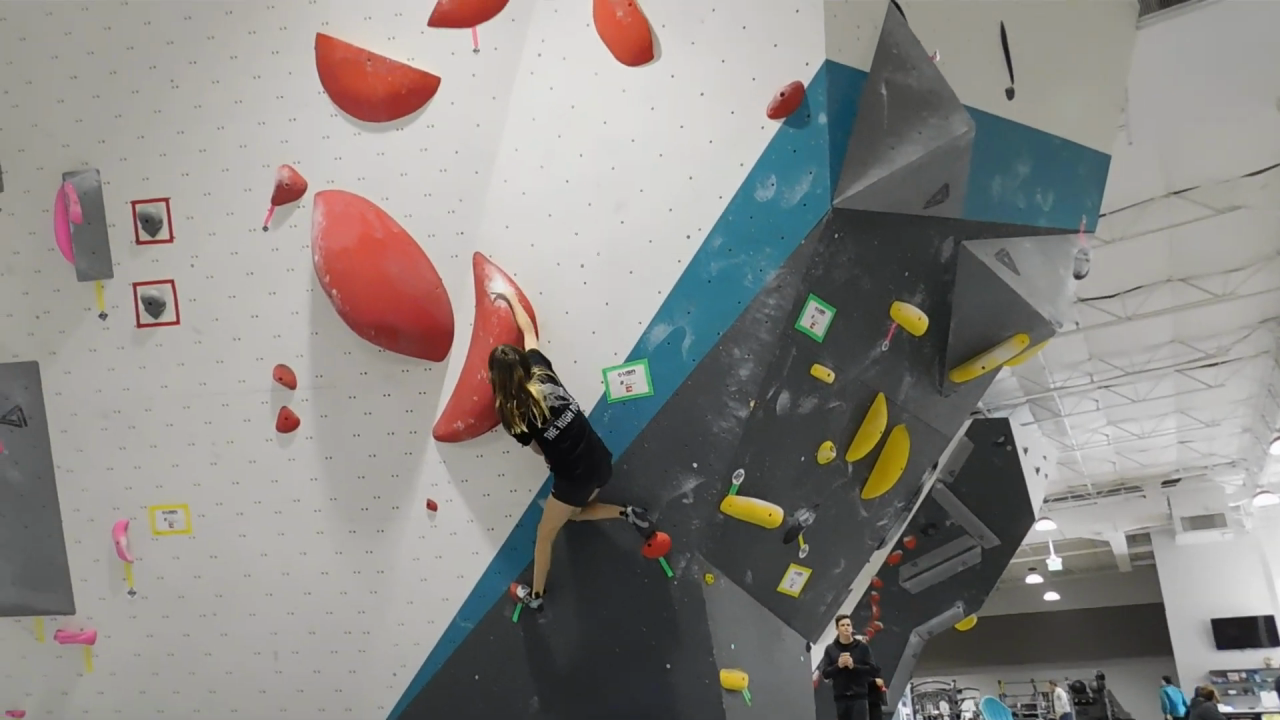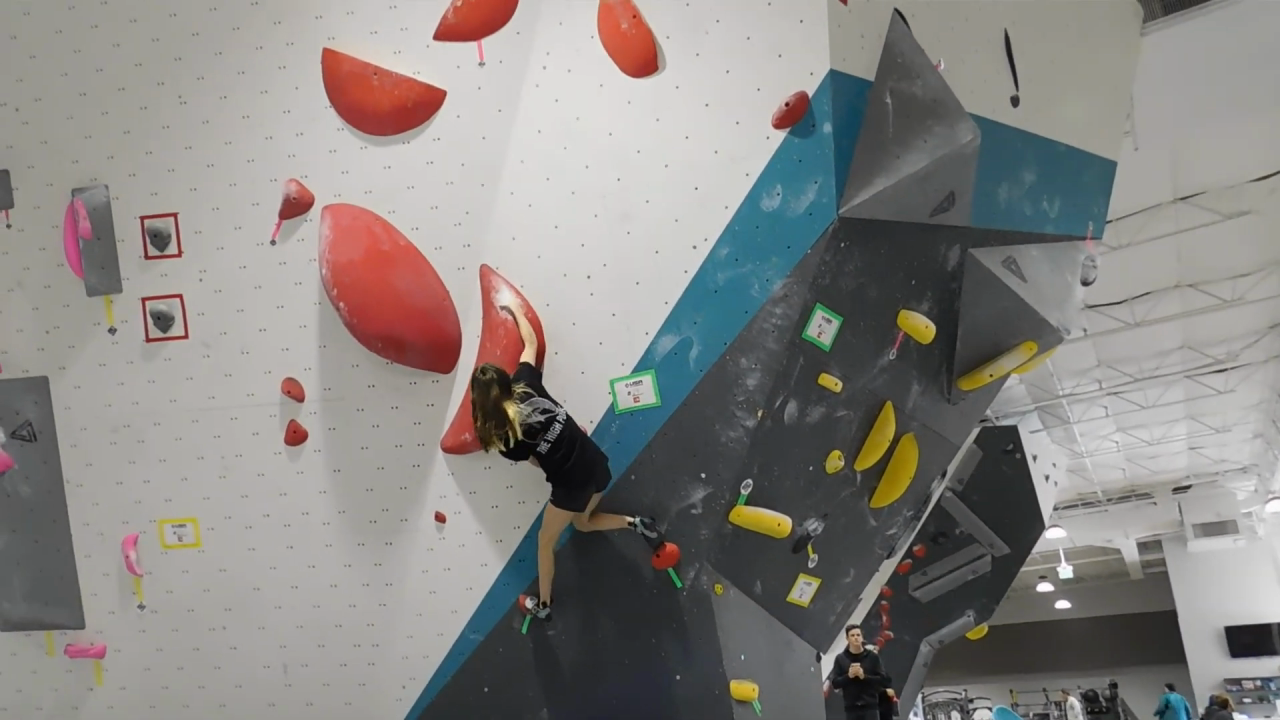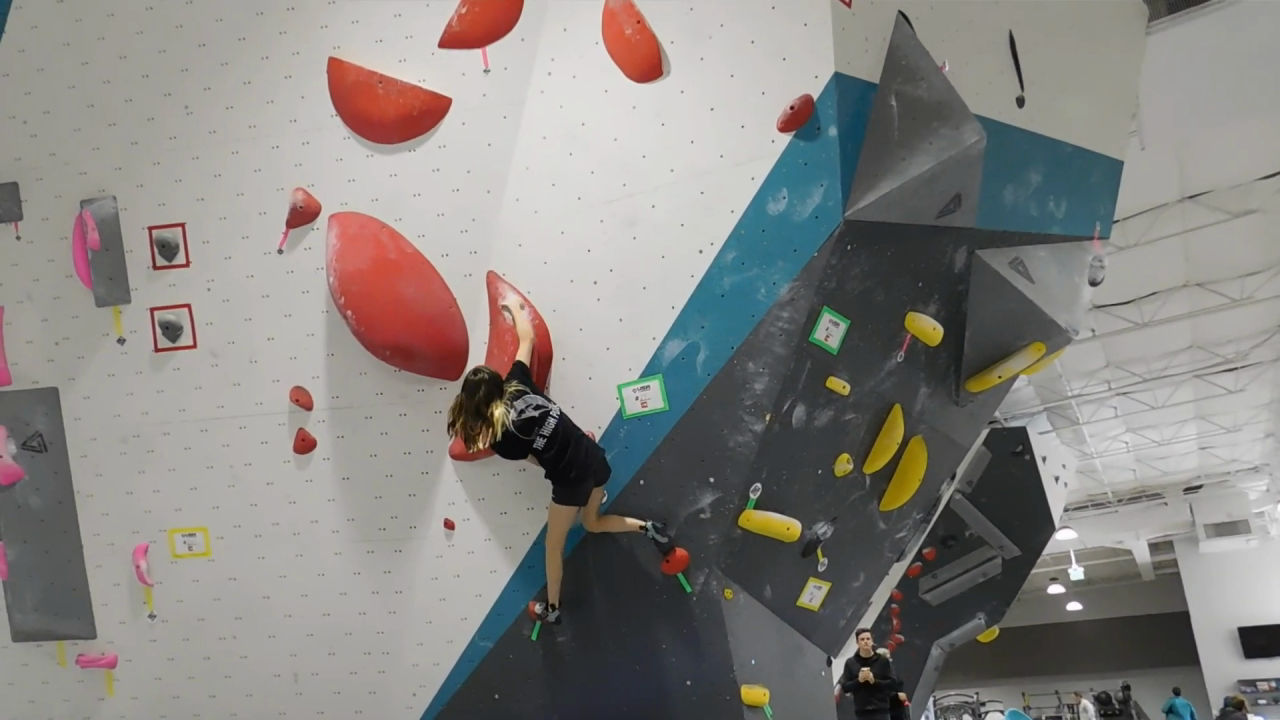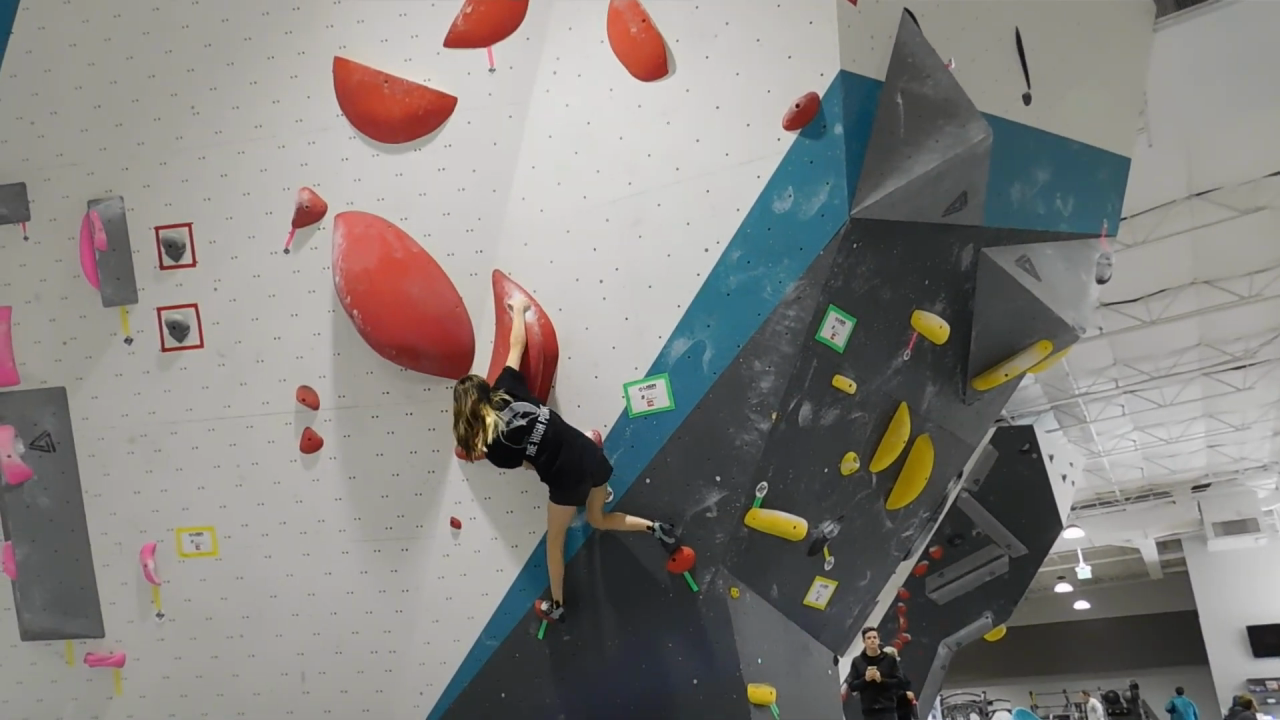
dt=0.3s
person 1, frame 1
left shoulder: (512, 413)
right shoulder: (541, 371)
left elbow: (538, 449)
right elbow: (529, 331)
right wrist: (512, 300)
left hip: (574, 477)
right hip: (600, 460)
left knee: (544, 535)
right knee: (577, 512)
left ankle: (534, 594)
right ankle: (629, 513)
person 1, frame 2
left shoulder: (501, 433)
right shoulder: (527, 384)
left elbow: (534, 461)
right elbow: (531, 343)
right wrist: (516, 311)
left hip: (571, 484)
right hip: (597, 464)
left knee: (545, 543)
right knee: (582, 522)
left ankle: (542, 604)
right ankle: (636, 523)
person 1, frame 3
left shoulder: (496, 435)
right shoulder: (517, 385)
left elbow: (532, 458)
right elbow: (527, 339)
right wrist: (516, 309)
left hip: (570, 480)
right hip: (594, 458)
left knee: (554, 546)
right knee: (592, 523)
left ankle: (550, 608)
right ankle: (647, 527)
person 1, frame 4
left shoulder: (491, 446)
right shoulder: (507, 389)
left elbow: (528, 465)
right elbow: (517, 345)
right wrist: (518, 309)
left hip: (566, 481)
right hip: (591, 456)
left knee: (554, 543)
right knee: (599, 520)
left ankle: (555, 606)
right ankle: (656, 528)
